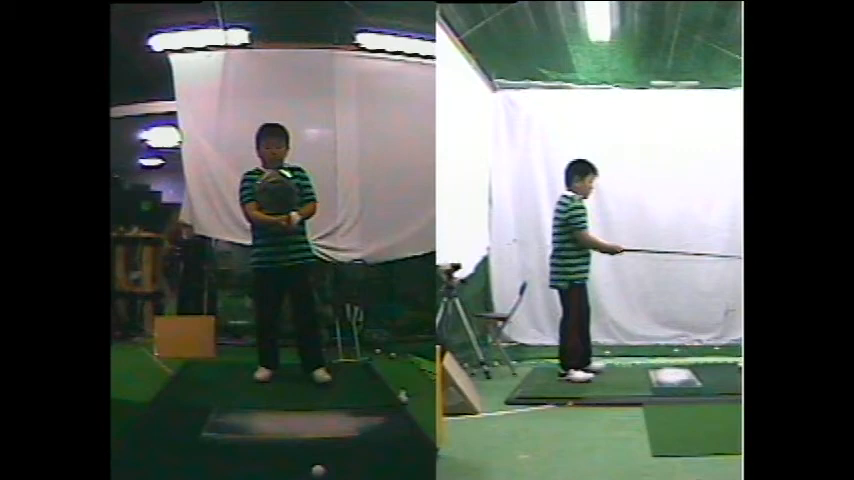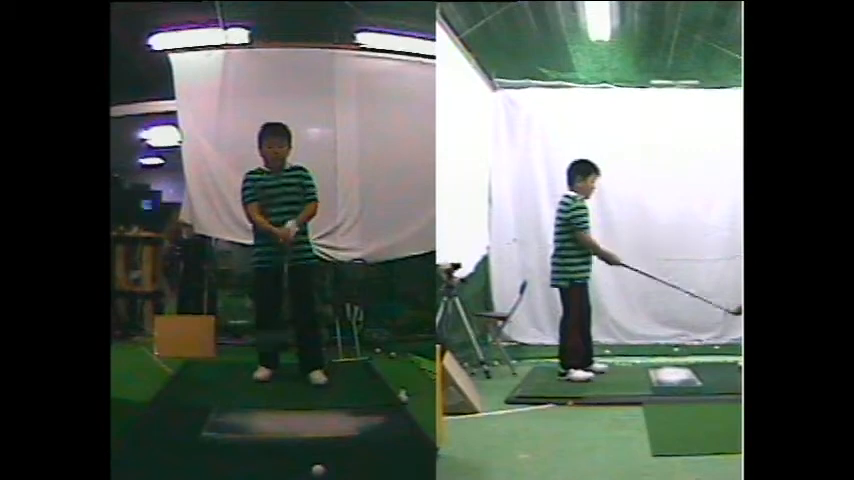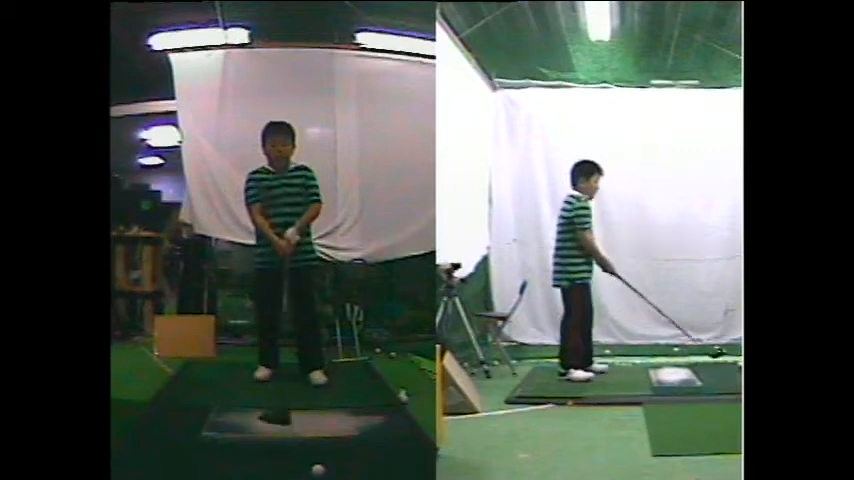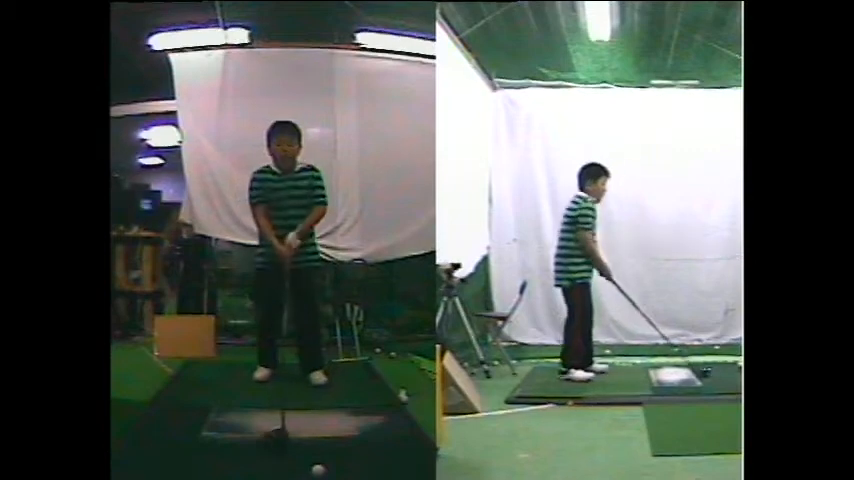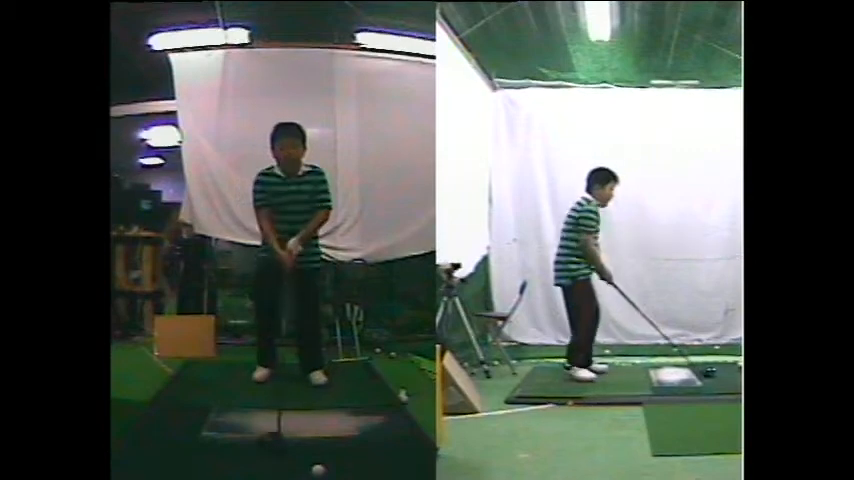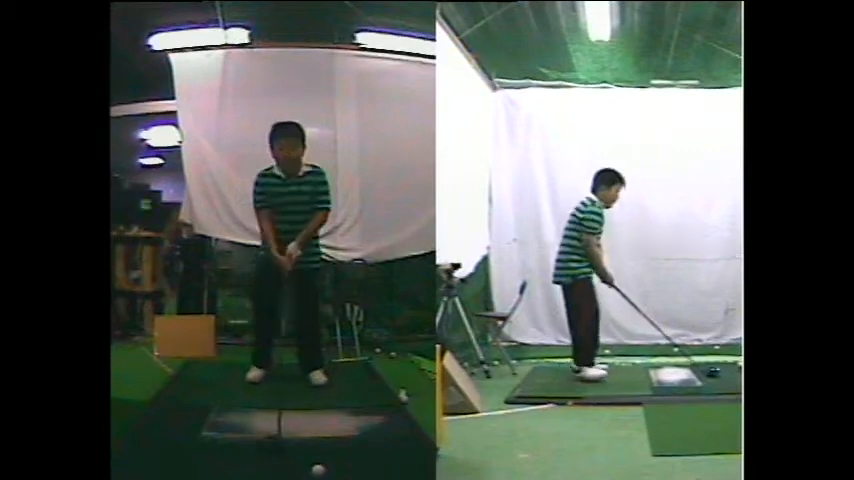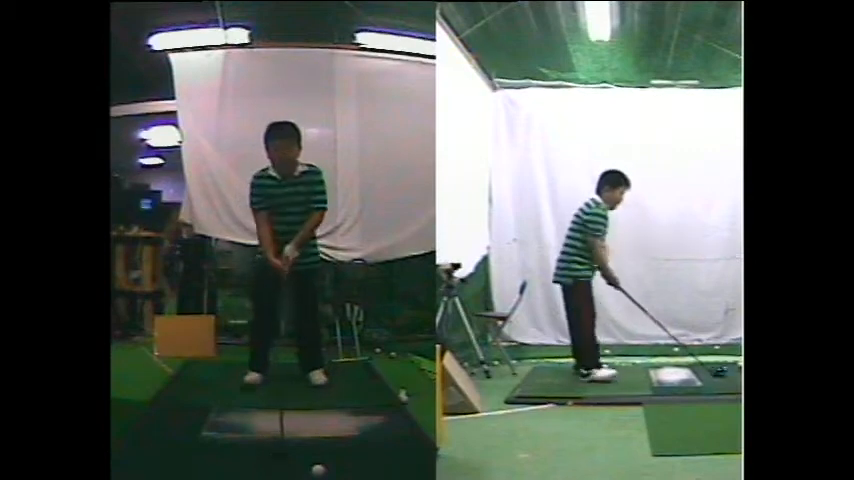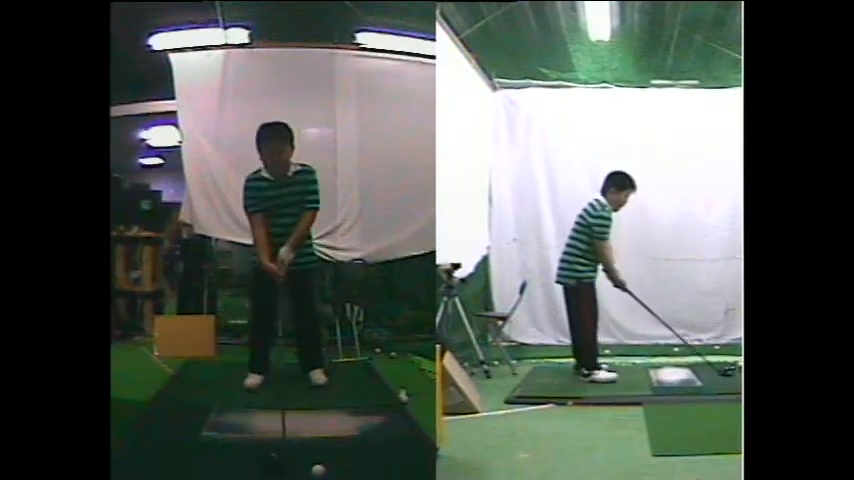
dt=0.1s
person 1, frame 1
left shoulder: (298, 174)
right shoulder: (250, 178)
left elbow: (311, 205)
right elbow: (250, 212)
left wrist: (295, 216)
right wrist: (275, 220)
left hip: (299, 254)
right hip: (264, 256)
left knee: (305, 309)
right knee: (266, 312)
left ankle: (315, 364)
right ankle: (267, 363)
person 1, frame 2
left shoulder: (301, 173)
right shoulder: (252, 178)
left elbow: (312, 206)
right elbow: (253, 213)
left wrist: (294, 224)
right wrist: (275, 231)
left hip: (300, 254)
right hip: (265, 255)
left knee: (305, 310)
right knee: (267, 312)
left ankle: (313, 365)
right ankle: (267, 363)
person 1, frame 3
left shoulder: (305, 173)
right shoulder: (255, 178)
left elbow: (315, 207)
right elbow: (256, 214)
left wrist: (294, 232)
right wrist: (275, 240)
left hip: (302, 254)
right hip: (267, 255)
left knee: (306, 311)
right knee: (267, 311)
left ankle: (313, 365)
right ankle: (267, 362)
person 1, frame 4
left shoulder: (311, 174)
right shoulder: (260, 177)
left elbow: (320, 209)
right elbow: (260, 216)
left wrist: (295, 237)
right wrist: (276, 245)
left hip: (305, 255)
right hip: (269, 256)
left knee: (307, 312)
right knee: (268, 312)
left ankle: (313, 366)
right ankle: (266, 362)
person 1, frame 5
left shoulder: (317, 176)
right shoulder: (264, 179)
left elbow: (323, 213)
right elbow: (264, 218)
left wrist: (297, 243)
right wrist: (278, 250)
left hip: (307, 254)
right hip: (271, 254)
left knee: (308, 312)
right knee: (265, 308)
left ankle: (313, 365)
right ankle: (265, 362)
person 1, frame 6
left shoulder: (317, 176)
right shoulder: (264, 179)
left elbow: (322, 214)
right elbow: (264, 220)
left wrist: (297, 246)
right wrist: (276, 254)
left hip: (307, 255)
right hip: (271, 255)
left knee: (308, 312)
right knee: (264, 308)
left ankle: (313, 365)
right ankle: (260, 363)
person 1, frame 7
left shoulder: (314, 175)
right shoulder: (260, 180)
left elbow: (317, 215)
right elbow: (263, 222)
left wrist: (293, 248)
right wrist: (272, 257)
left hip: (305, 256)
right hip: (269, 256)
left knee: (307, 312)
right knee: (263, 312)
left ankle: (313, 366)
right ankle: (257, 367)
person 1, frame 8
left shoulder: (307, 175)
right shoulder: (253, 182)
left elbow: (309, 215)
right elbow: (257, 224)
left wrist: (288, 250)
right wrist: (266, 260)
left hip: (301, 256)
right hip: (265, 259)
left knee: (306, 312)
right knee: (261, 314)
left ankle: (313, 365)
right ankle: (257, 369)
person 2, frame 1
left shoulder: (566, 203)
right shoulder: (574, 205)
right elbow: (583, 238)
left wrist: (602, 247)
right wrist: (609, 247)
left hip: (572, 272)
right hip: (570, 273)
left knee: (581, 316)
right knee: (573, 318)
left ankle: (583, 360)
right ankle: (568, 368)
person 2, frame 2
left shoulder: (568, 202)
right shoulder: (576, 205)
right elbow: (584, 239)
left wrist: (601, 253)
right wrist: (607, 255)
left hip: (574, 272)
right hip: (571, 273)
left knee: (582, 316)
right knee: (573, 318)
left ankle: (585, 361)
right ankle: (568, 367)
person 2, frame 3
left shoulder: (573, 202)
right shoulder: (580, 204)
right elbow: (585, 241)
left wrist: (600, 261)
right wrist: (604, 262)
left hip: (575, 271)
right hip: (574, 273)
left knee: (584, 316)
right knee: (574, 318)
left ankle: (584, 361)
right ankle: (567, 367)
person 2, frame 4
left shoulder: (580, 204)
right shoulder: (585, 205)
right elbow: (585, 241)
left wrist: (598, 265)
right wrist: (602, 266)
left hip: (576, 271)
right hip: (574, 272)
left knee: (584, 316)
right knee: (577, 317)
left ankle: (584, 361)
right ankle: (568, 366)
person 2, frame 5
left shoulder: (586, 206)
right shoulder: (589, 208)
left elbow: (592, 244)
right elbow: (586, 244)
left wrist: (599, 268)
right wrist: (602, 269)
left hip: (571, 271)
right hip: (575, 271)
left knee: (582, 316)
right knee: (588, 314)
left ankle: (583, 361)
right ankle: (574, 363)
person 2, frame 6
left shoulder: (590, 207)
right shoulder: (593, 209)
left elbow: (595, 245)
right elbow: (589, 245)
left wrist: (601, 270)
right wrist: (603, 272)
left hip: (572, 270)
right hip: (575, 270)
left knee: (580, 316)
right knee: (588, 314)
left ankle: (583, 361)
right ankle: (583, 364)
person 2, frame 7
left shoulder: (594, 207)
right shoulder: (597, 210)
left elbow: (600, 245)
right elbow: (594, 247)
left wrist: (606, 270)
right wrist: (608, 273)
left hip: (570, 271)
right hip: (576, 272)
left knee: (579, 318)
right knee: (585, 318)
left ankle: (584, 362)
right ankle: (589, 367)
person 2, frame 8
left shoulder: (597, 207)
right shoulder: (602, 212)
left elbow: (605, 246)
right elbow: (601, 249)
left wrist: (613, 271)
right wrist: (614, 276)
left hip: (573, 271)
right hip: (579, 273)
left knee: (580, 319)
right knee: (587, 319)
left ankle: (583, 362)
right ankle: (589, 368)
